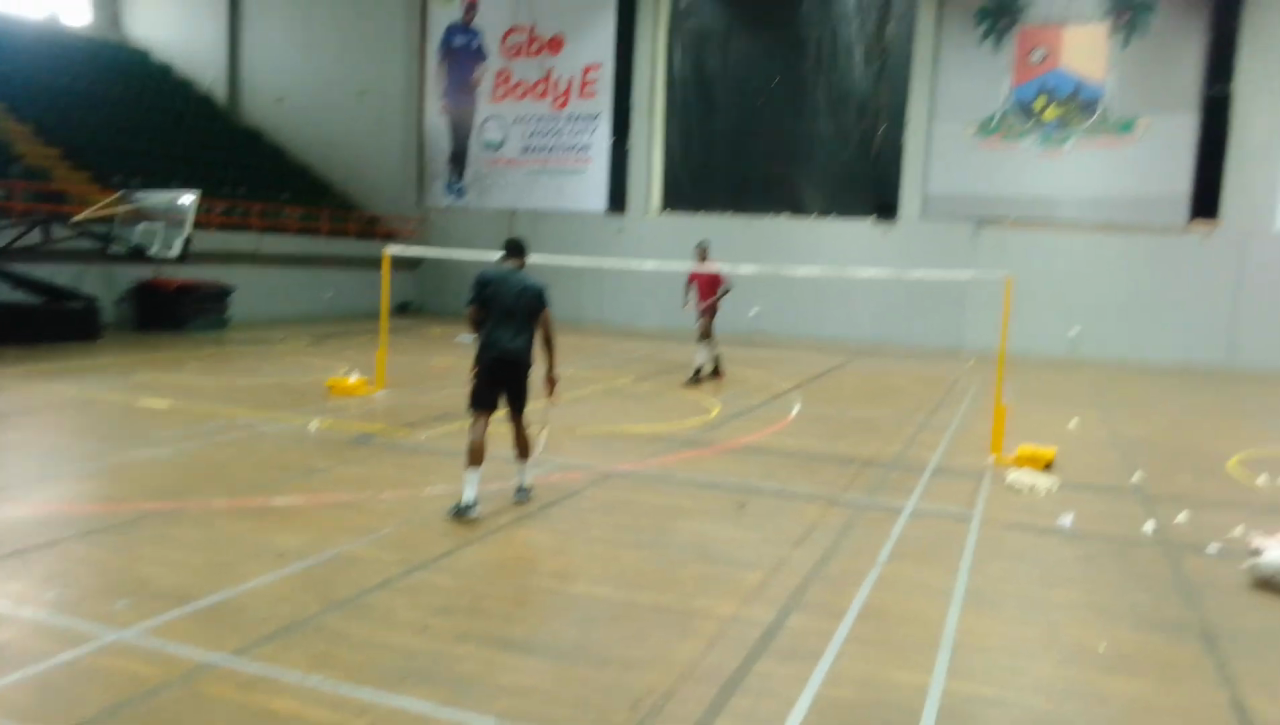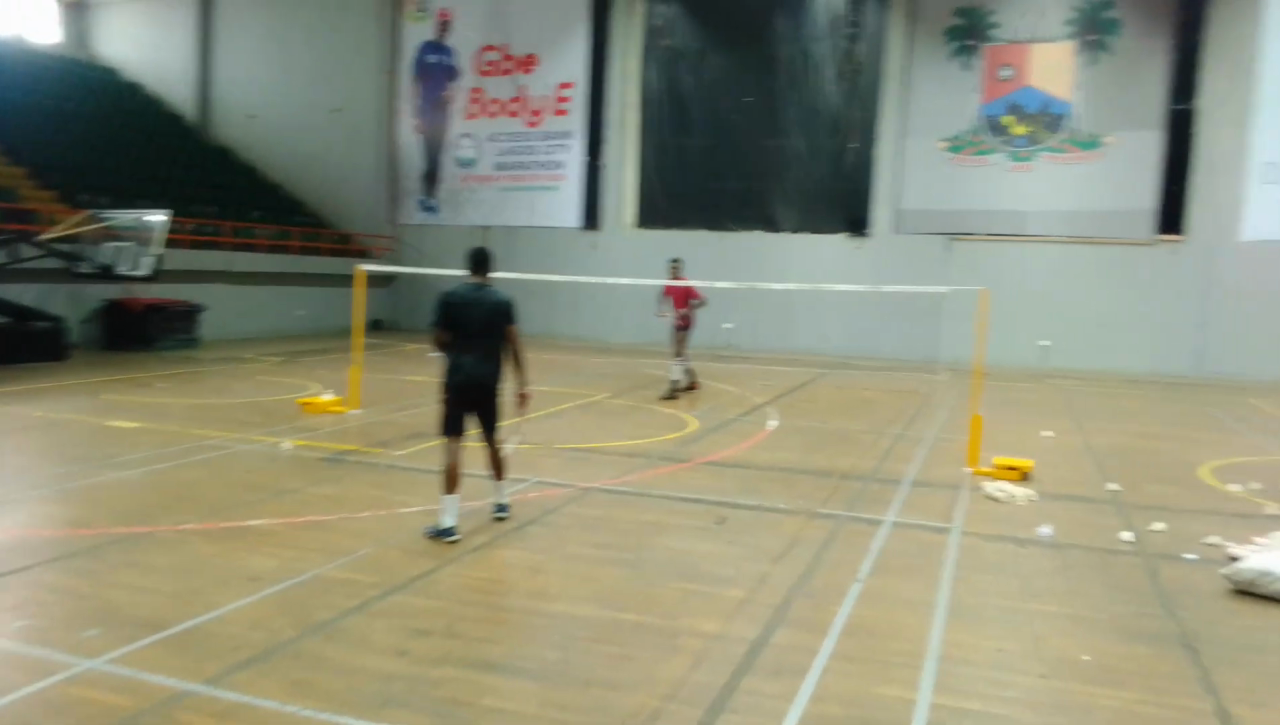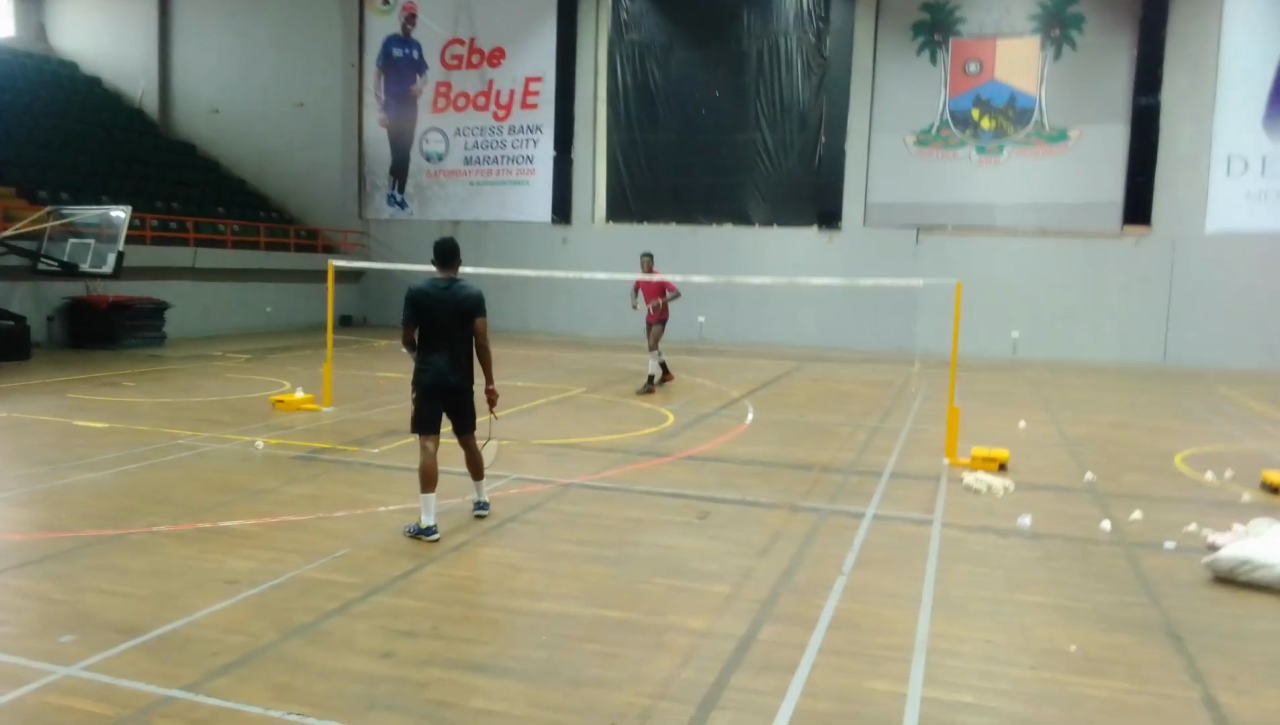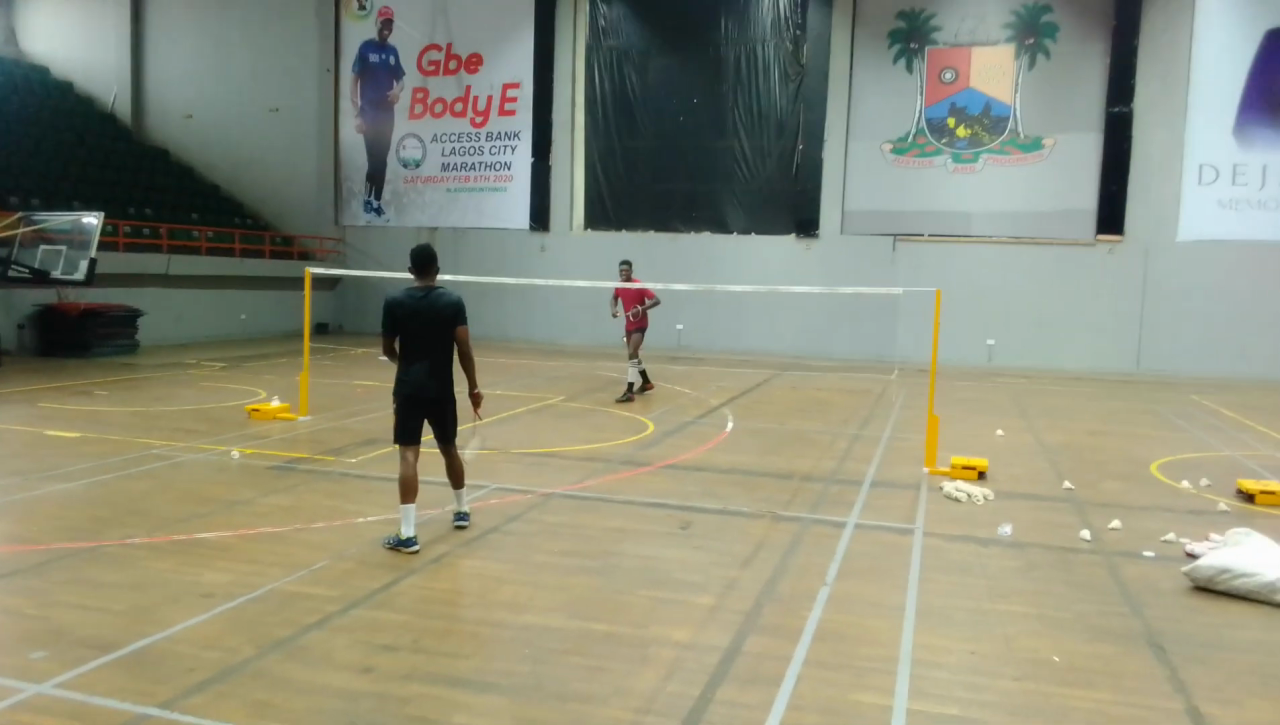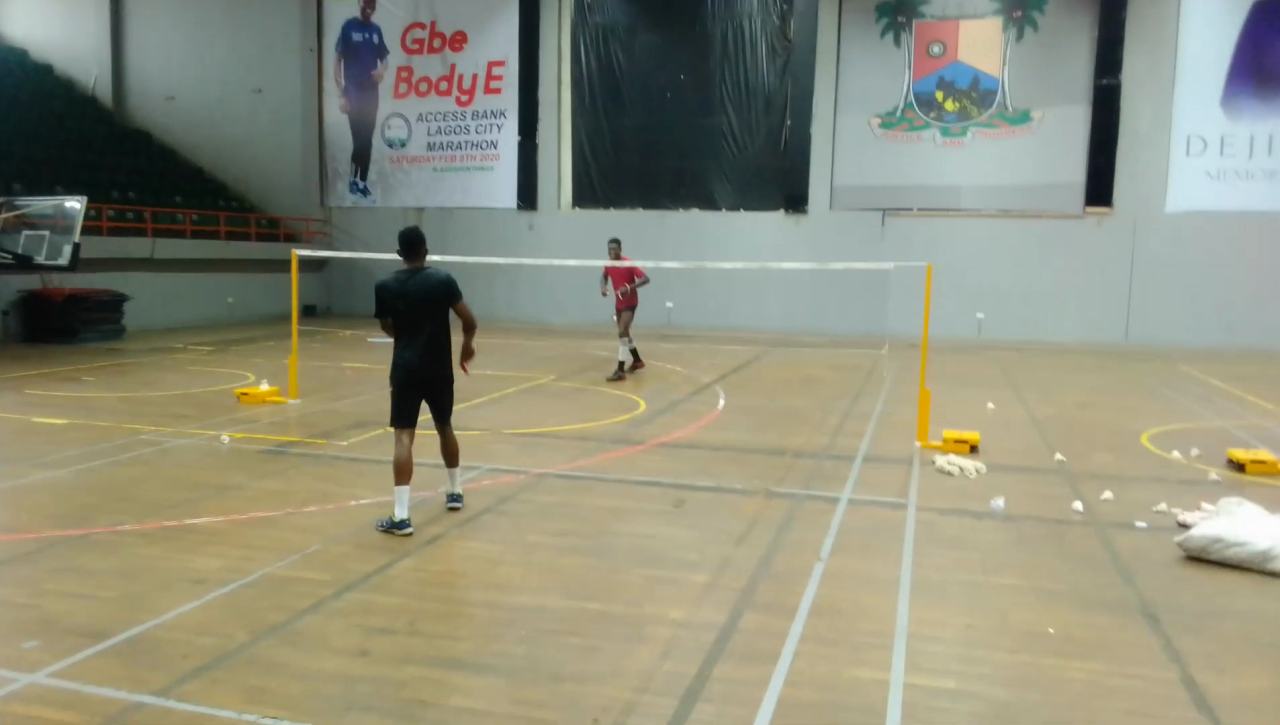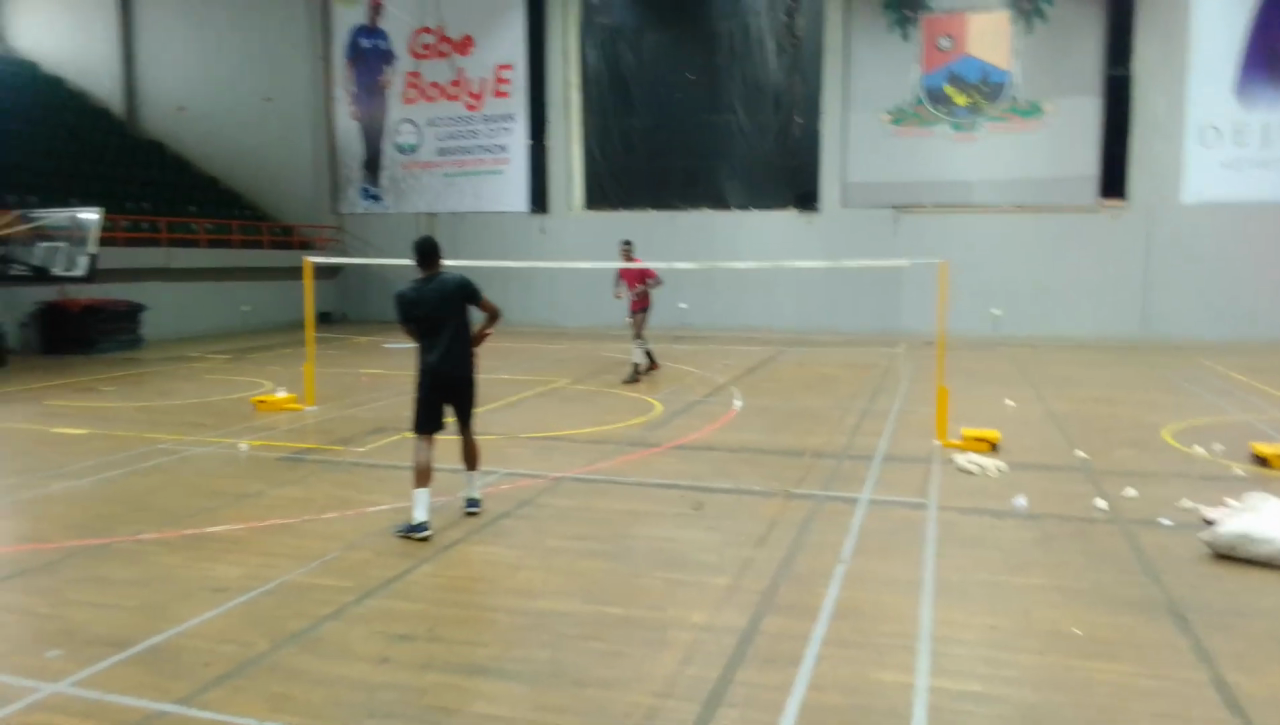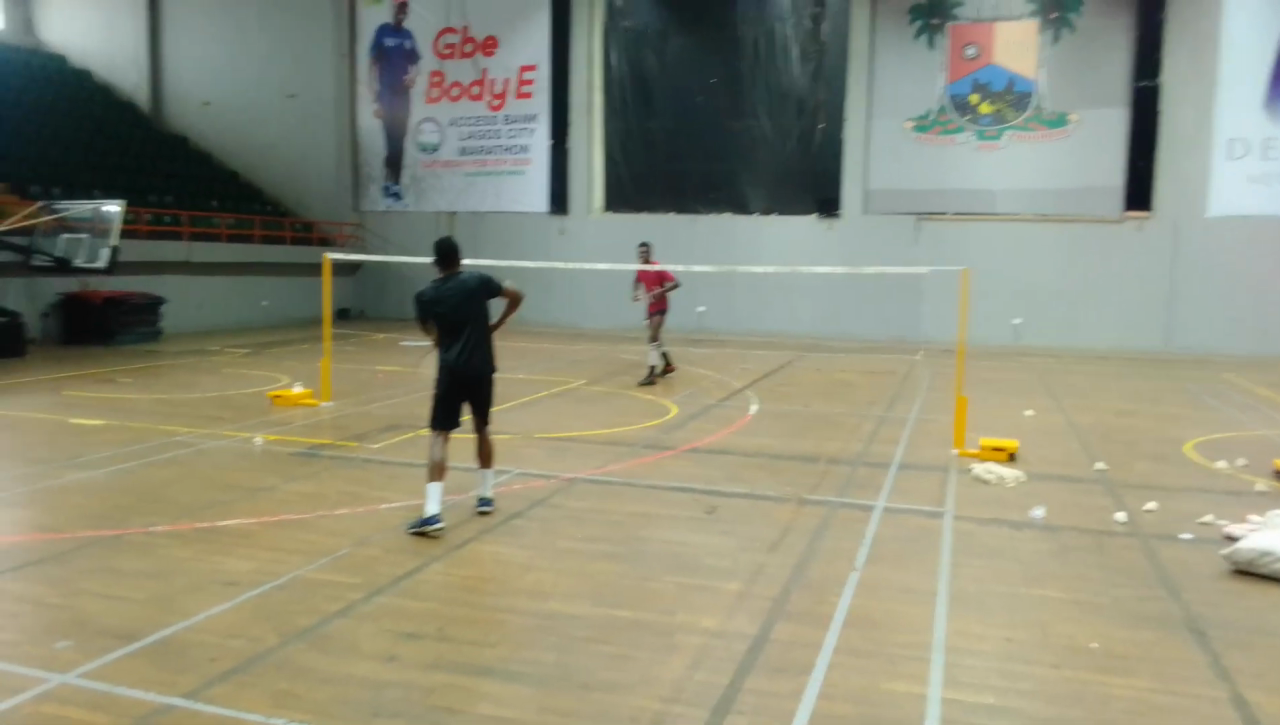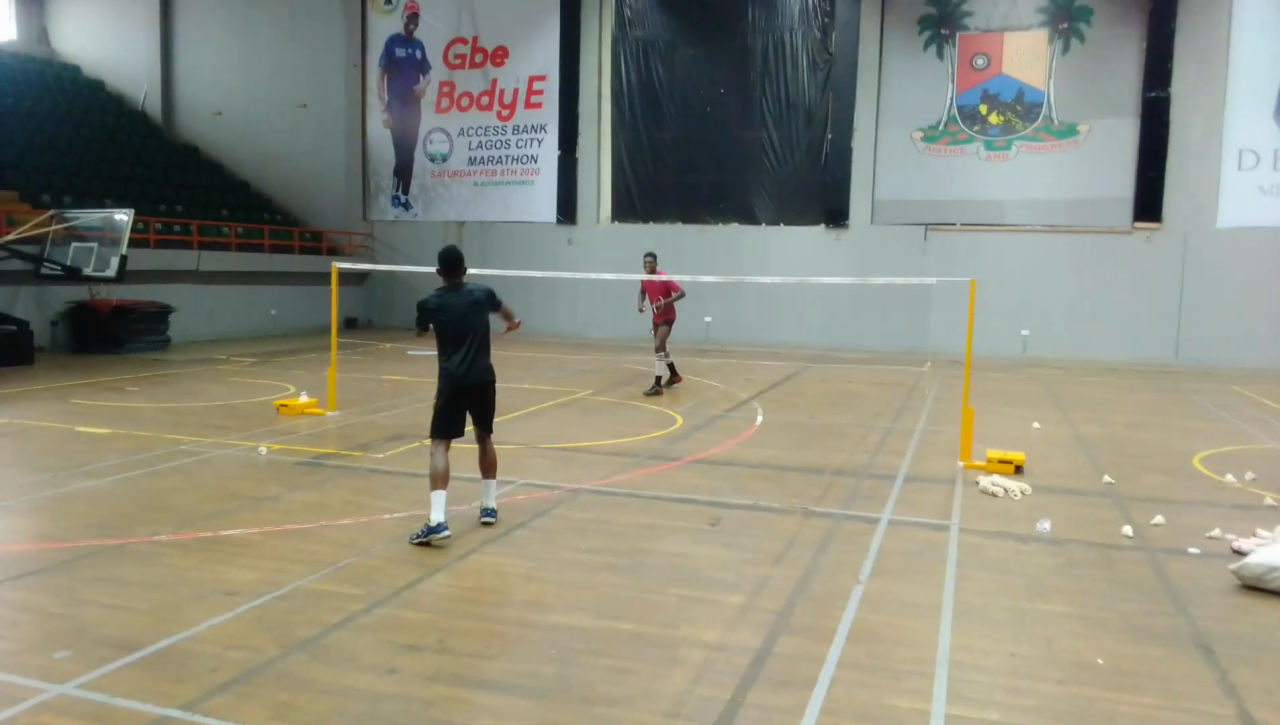
dt=0.2s
person 1, frame 1
left shoulder: (486, 277)
right shoulder: (535, 287)
left elbow: (473, 318)
right elbow: (546, 332)
right wrist: (550, 369)
left hip: (491, 355)
right hip: (519, 359)
left knee: (480, 421)
right knee: (517, 419)
left ankle: (470, 499)
right ankle: (523, 484)
person 1, frame 2
left shoulder: (449, 297)
right shoulder: (502, 301)
left elbow: (440, 341)
right elbow: (513, 347)
right wrist: (522, 385)
left hip: (458, 379)
right hip: (486, 381)
left knee: (453, 444)
right knee: (491, 440)
left ankle: (448, 523)
right ankle: (501, 502)
person 1, frame 3
left shoulder: (416, 292)
right shoulder: (473, 295)
left elbow: (407, 339)
right elbow: (481, 342)
right wrist: (490, 383)
left hip: (427, 379)
right hip: (460, 381)
left knee: (428, 444)
right knee: (468, 441)
left ankle: (428, 522)
right ankle: (481, 500)
person 1, frame 4
left shoulder: (394, 302)
right shoulder: (452, 302)
left elbow: (388, 349)
right elbow: (464, 349)
right wrist: (473, 388)
left hip: (409, 388)
right hip: (442, 390)
left knee: (408, 455)
right knee: (449, 450)
left ankle: (407, 534)
right ankle: (462, 511)
person 1, frame 5
left shoulder: (385, 287)
right shoulder: (442, 280)
right elbow: (469, 321)
right wrist: (467, 343)
left hip: (405, 370)
right hip: (439, 370)
left knee: (404, 437)
right knee: (445, 428)
left ankle: (401, 516)
right ankle: (455, 492)
person 1, frame 6
left shoulder: (405, 296)
right shoulder: (458, 283)
right elbow: (494, 313)
right wrist: (480, 333)
left hip: (431, 374)
right hip: (461, 372)
left knee: (424, 440)
right knee: (466, 430)
left ankle: (420, 519)
right ankle: (472, 496)
person 1, frame 7
left shoulder: (425, 296)
right shoulder: (477, 281)
right elbow: (516, 296)
right wrist: (498, 322)
left hip: (451, 371)
right hip: (481, 369)
left knee: (439, 436)
right knee: (481, 428)
left ankle: (432, 512)
right ankle: (485, 496)
person 1, frame 8
left shoulder: (428, 303)
right shoulder: (482, 294)
left elbow: (421, 331)
right elbow: (509, 318)
right wrist: (511, 324)
left hip: (452, 381)
right hip: (483, 379)
left knee: (440, 445)
right knee: (484, 438)
left ankle: (437, 520)
right ankle: (489, 506)
person 2, frame 1
left shoulder: (476, 35)
right shoulder: (451, 30)
left elbow: (482, 62)
right elbow: (441, 63)
left wrist: (480, 74)
right wrist: (443, 97)
left hip: (469, 94)
right hip: (454, 94)
left knee: (464, 139)
right knee: (457, 139)
left ankle: (457, 182)
right ankle: (452, 183)
person 2, frame 2
left shoulder: (449, 52)
right shoulder: (425, 49)
left elbow: (454, 80)
right elbow: (415, 82)
left wrist: (452, 92)
right wrist: (416, 114)
left hip: (442, 111)
right hip: (426, 111)
left knee: (436, 157)
right knee: (430, 157)
left ankle: (430, 200)
right ankle: (425, 199)
person 2, frame 3
left shoulder: (416, 46)
right shoulder: (390, 42)
left elbow: (423, 73)
right elbow: (379, 75)
left wrist: (420, 85)
right wrist: (381, 107)
left hip: (410, 106)
right hip: (393, 106)
left knee: (405, 153)
right knee: (397, 153)
left ankle: (400, 195)
right ankle: (392, 195)
person 2, frame 4
left shoulder: (393, 51)
right shoulder: (366, 47)
left elbow: (400, 80)
right elbow: (355, 80)
left wrist: (397, 90)
right wrist: (357, 113)
left hip: (387, 112)
right hip: (369, 111)
left knee: (382, 159)
right knee: (374, 159)
left ankle: (377, 202)
right ankle: (368, 201)
person 2, frame 5
left shoulder: (376, 30)
right shoulder: (349, 26)
left elbow: (384, 59)
right elbow: (338, 60)
left wrist: (382, 70)
right wrist: (341, 93)
left hip: (371, 92)
right hip: (353, 91)
left knee: (367, 140)
right knee: (359, 140)
left ankle: (362, 183)
right ankle: (354, 183)
person 2, frame 6
left shoulder: (383, 35)
right shoulder: (357, 33)
left elbow: (390, 64)
right elbow: (349, 67)
left wrist: (389, 76)
right wrist: (352, 100)
left hip: (379, 96)
right hip: (363, 97)
left knee: (377, 145)
right knee: (371, 145)
left ankle: (373, 189)
right ankle: (366, 189)
person 2, frame 7
left shoulder: (408, 35)
right shoulder: (382, 32)
left elbow: (415, 64)
right elbow: (372, 65)
left wrist: (413, 75)
right wrist: (375, 98)
left hip: (403, 96)
right hip: (387, 96)
left knee: (399, 144)
right knee: (392, 144)
left ankle: (395, 187)
right ankle: (387, 187)
person 2, frame 8
left shoulder: (419, 45)
right shoulder: (392, 41)
left elbow: (427, 73)
right elbow: (382, 75)
left wrist: (424, 84)
right wrist: (384, 108)
left hip: (414, 106)
right hip: (396, 106)
left knee: (409, 154)
right knee: (402, 154)
left ankle: (404, 197)
right ankle: (395, 197)
